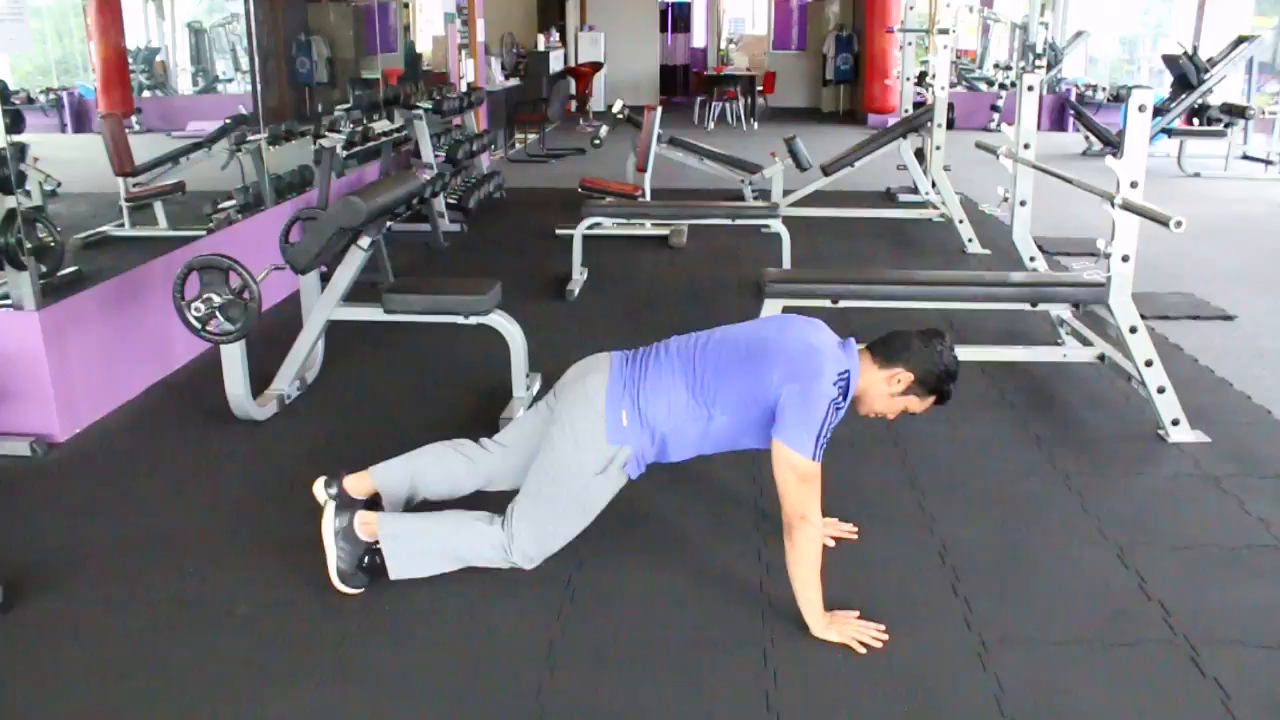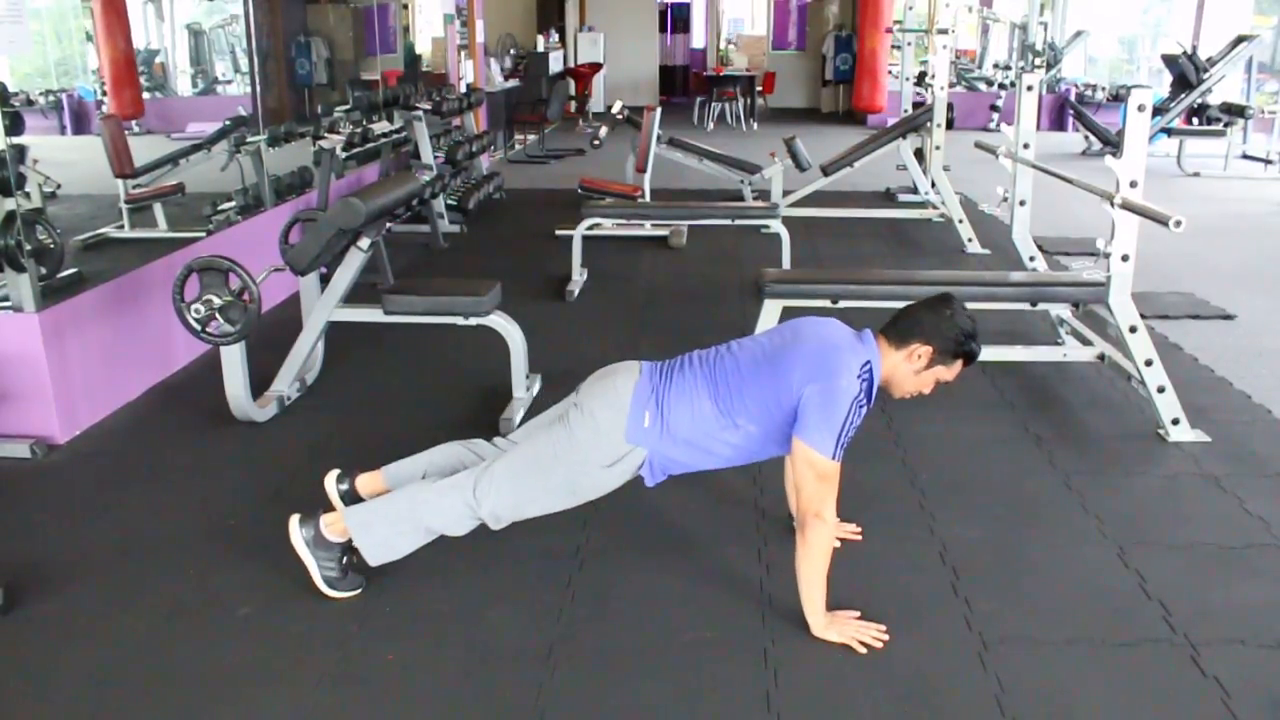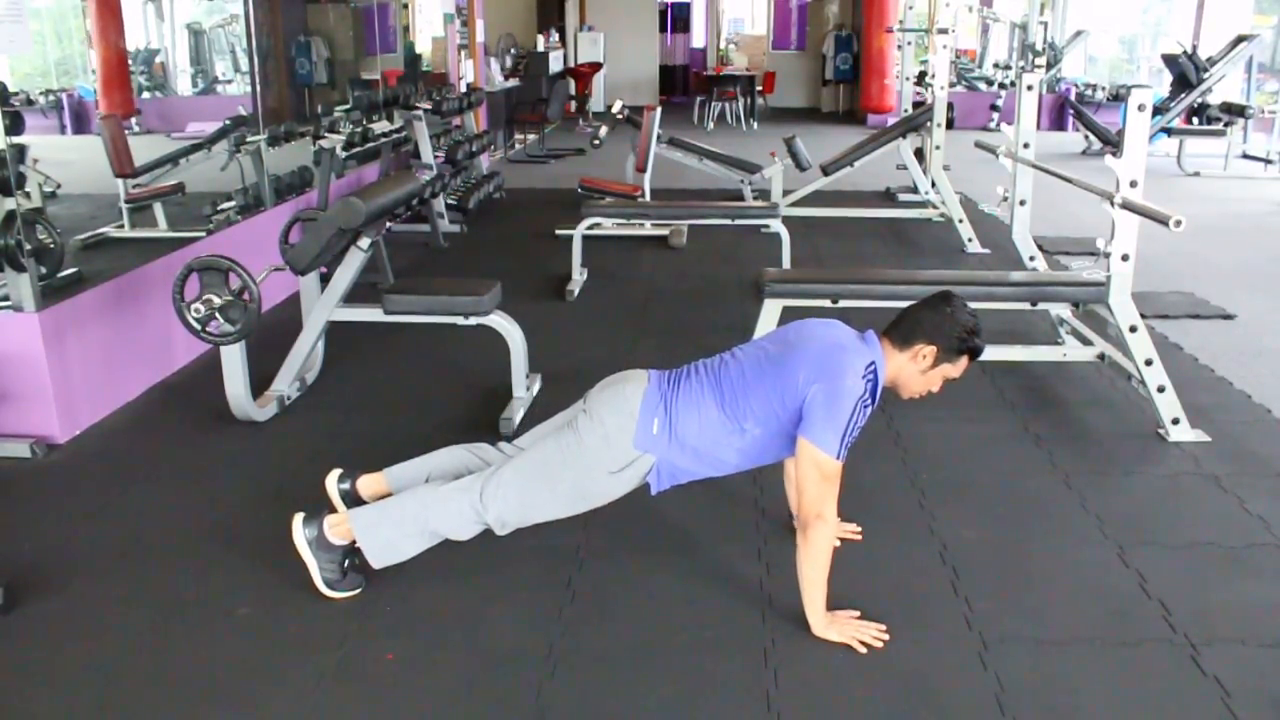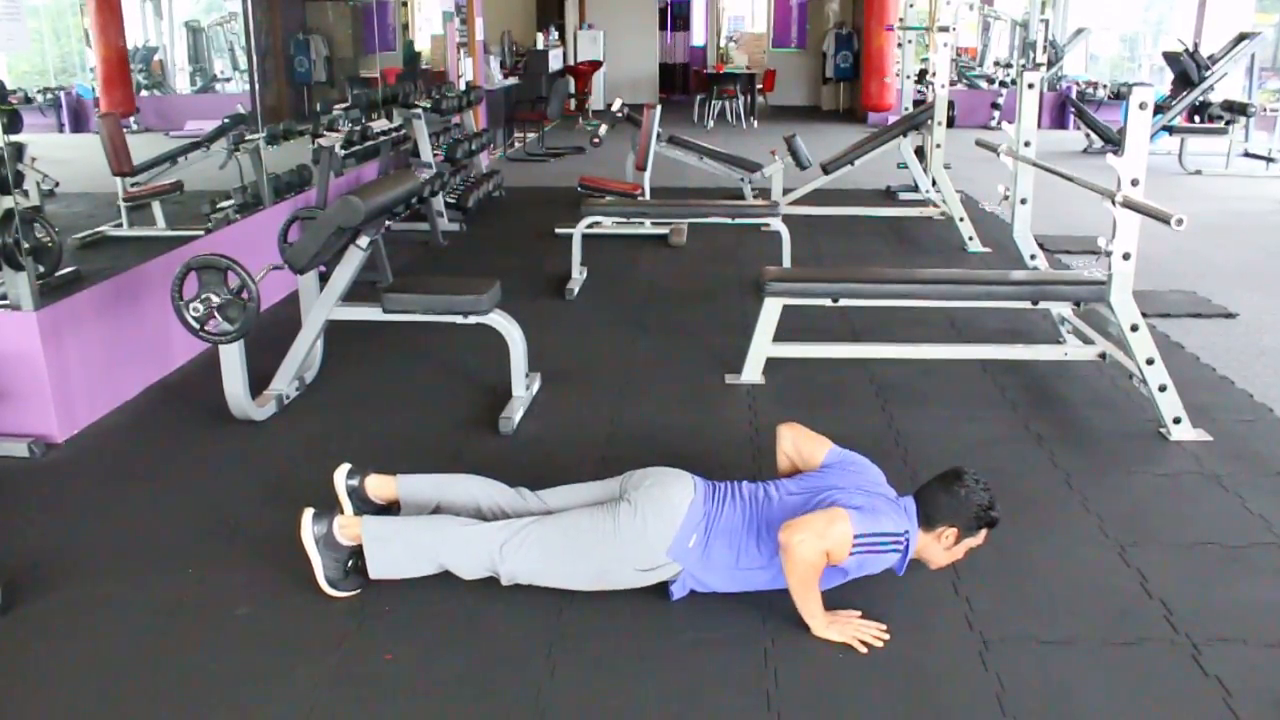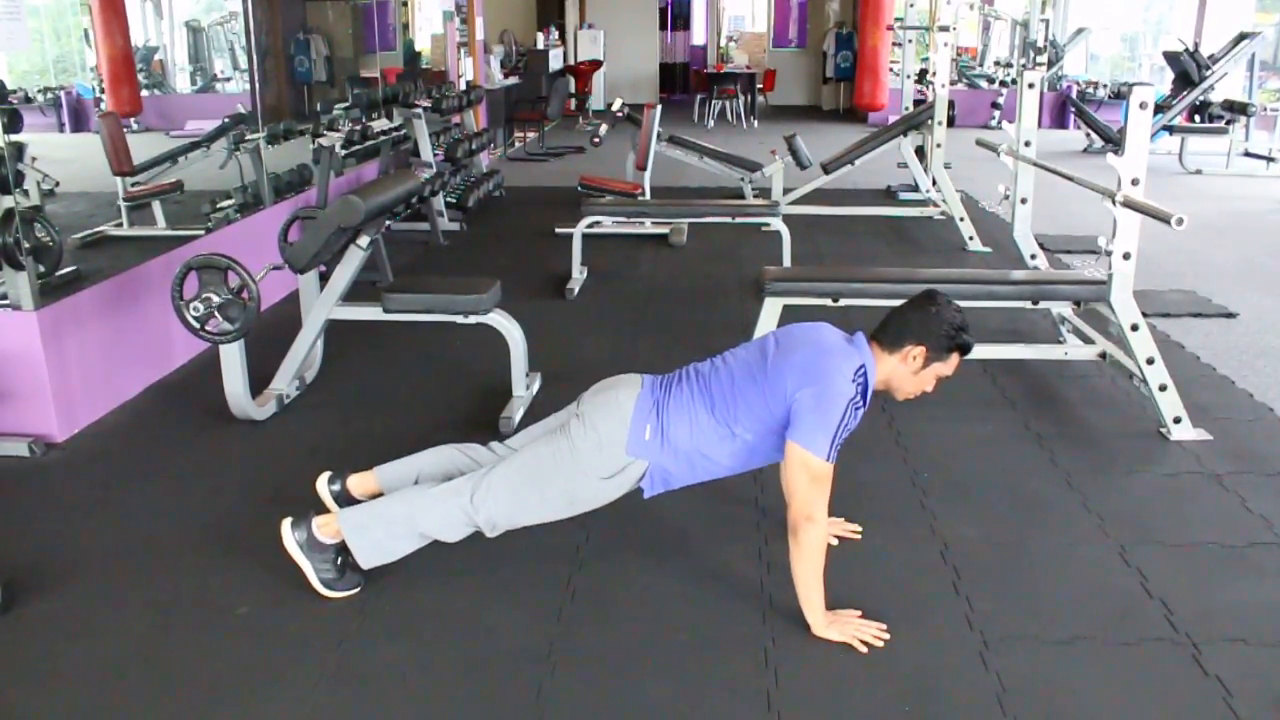
dt=1s
person 1, frame 1
left shoulder: (821, 343)
right shoulder: (820, 387)
left elbow: (790, 454)
right elbow: (796, 519)
left wrist: (807, 521)
right wrist: (818, 619)
left hip: (607, 384)
right hip: (613, 424)
left knee: (489, 458)
right knee: (523, 539)
left ankle: (354, 486)
right ankle: (364, 528)
person 1, frame 2
left shoulder: (837, 339)
right shoulder: (845, 383)
left elbow: (793, 440)
right elbow: (817, 514)
left wrist: (809, 519)
right wrist: (819, 619)
left hip: (629, 393)
right hip: (628, 430)
left knee: (500, 455)
right knee: (487, 495)
left ankle: (360, 485)
right ankle: (331, 530)
person 1, frame 3
left shoulder: (839, 339)
right shoulder: (850, 383)
right elbow: (815, 516)
left wrist: (811, 515)
right wrist: (820, 619)
left hip: (636, 404)
right hip: (637, 438)
left knee: (501, 463)
right knee: (490, 503)
left ankle: (362, 488)
right ankle: (334, 532)
person 1, frame 4
left shoulder: (869, 481)
right shoulder: (888, 529)
left elbow: (789, 435)
right elbow: (795, 544)
right wrist: (819, 620)
left hip: (669, 497)
right hip: (667, 538)
left knee: (518, 509)
right knee: (501, 549)
left ankle: (374, 488)
right ankle: (344, 532)
person 1, frame 5
left shoulder: (831, 342)
right shoulder: (837, 386)
right elbow: (804, 517)
left wrist: (811, 517)
right wrist: (818, 619)
left hip: (629, 408)
right hip: (627, 444)
left knee: (491, 462)
right knee: (481, 503)
left ankle: (354, 486)
right ankle: (325, 531)
